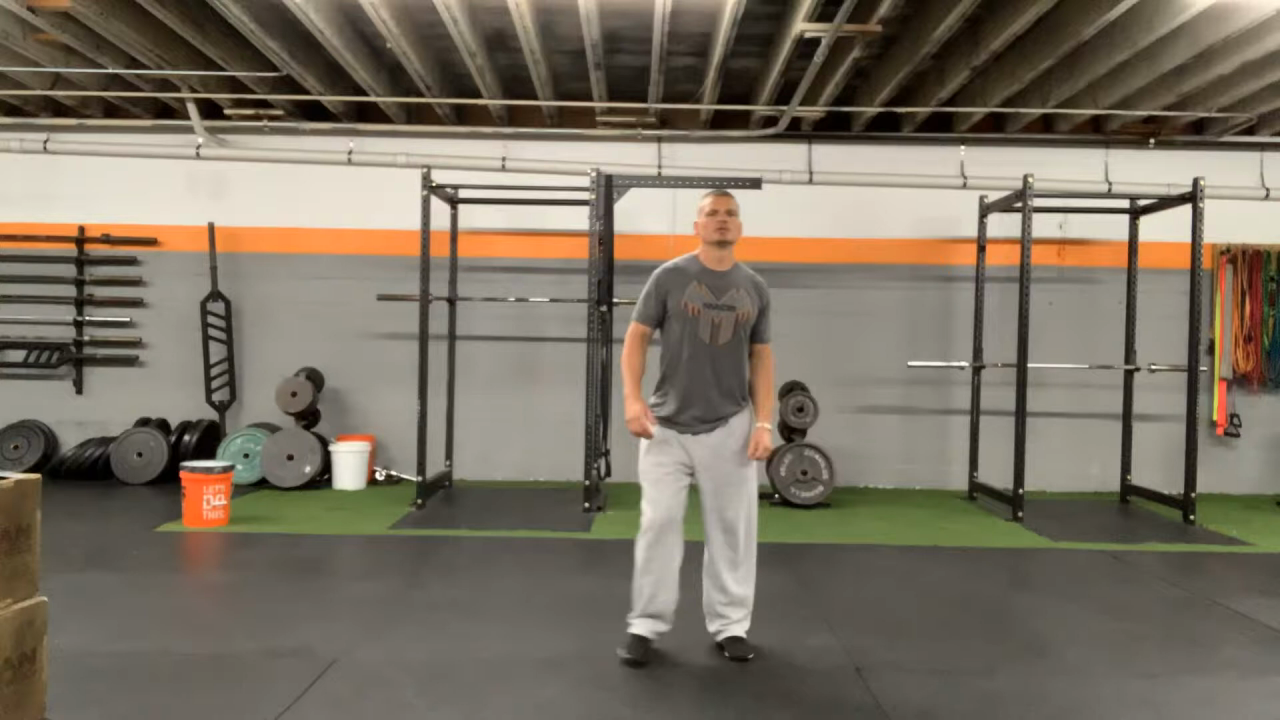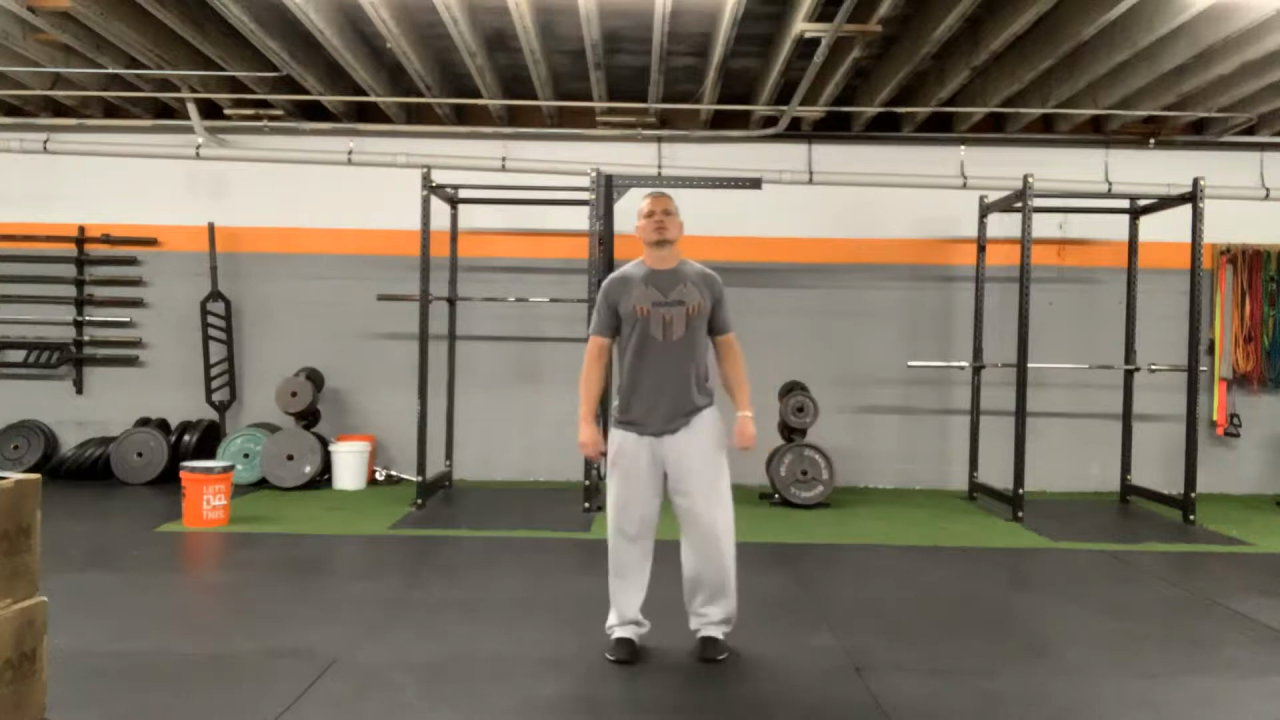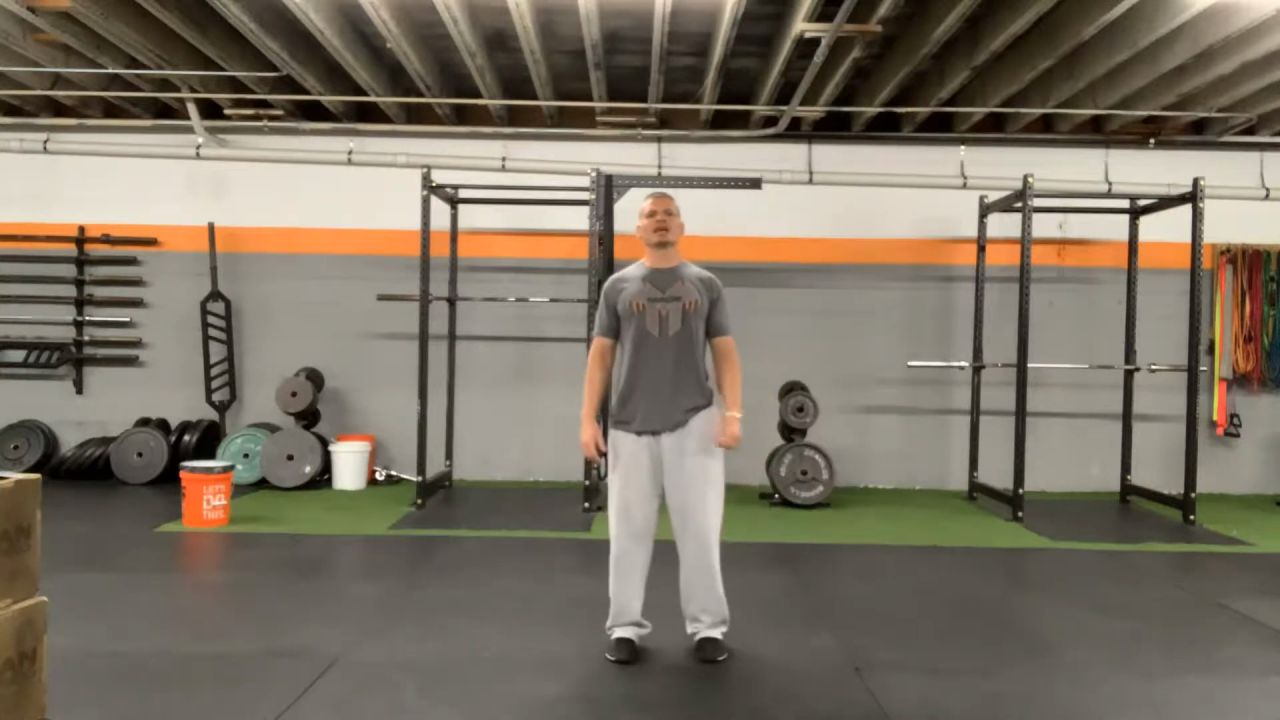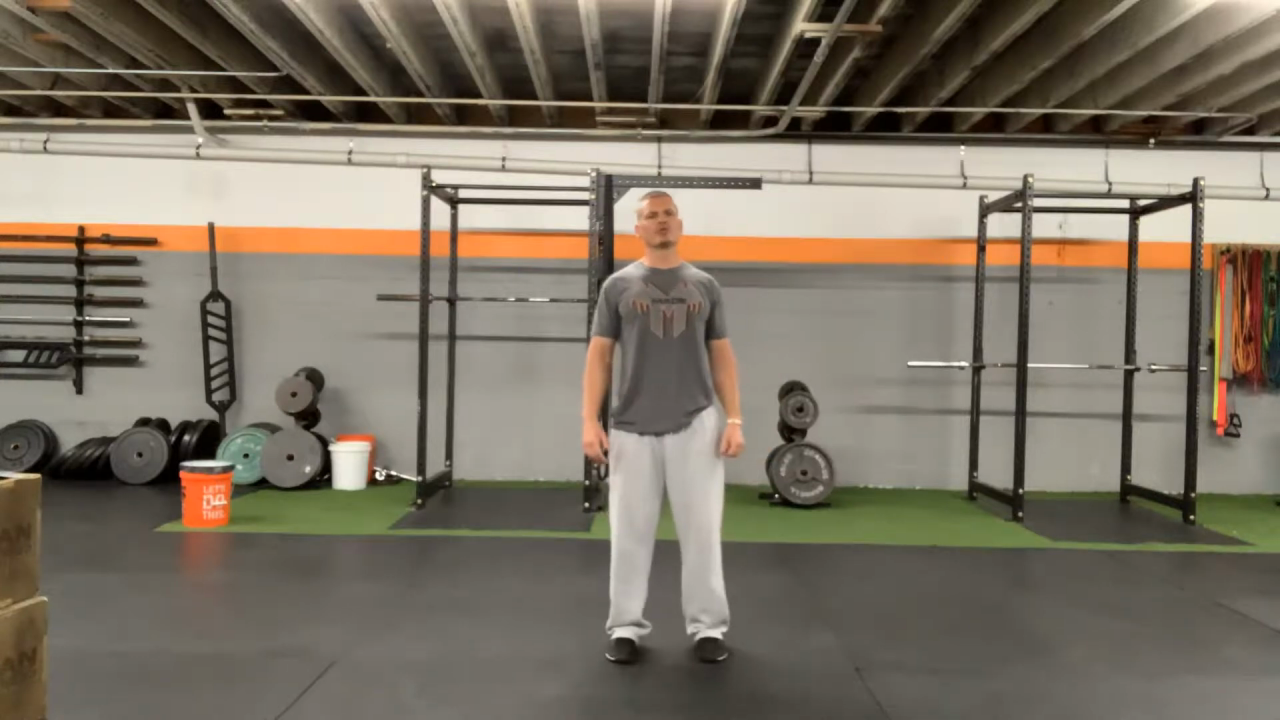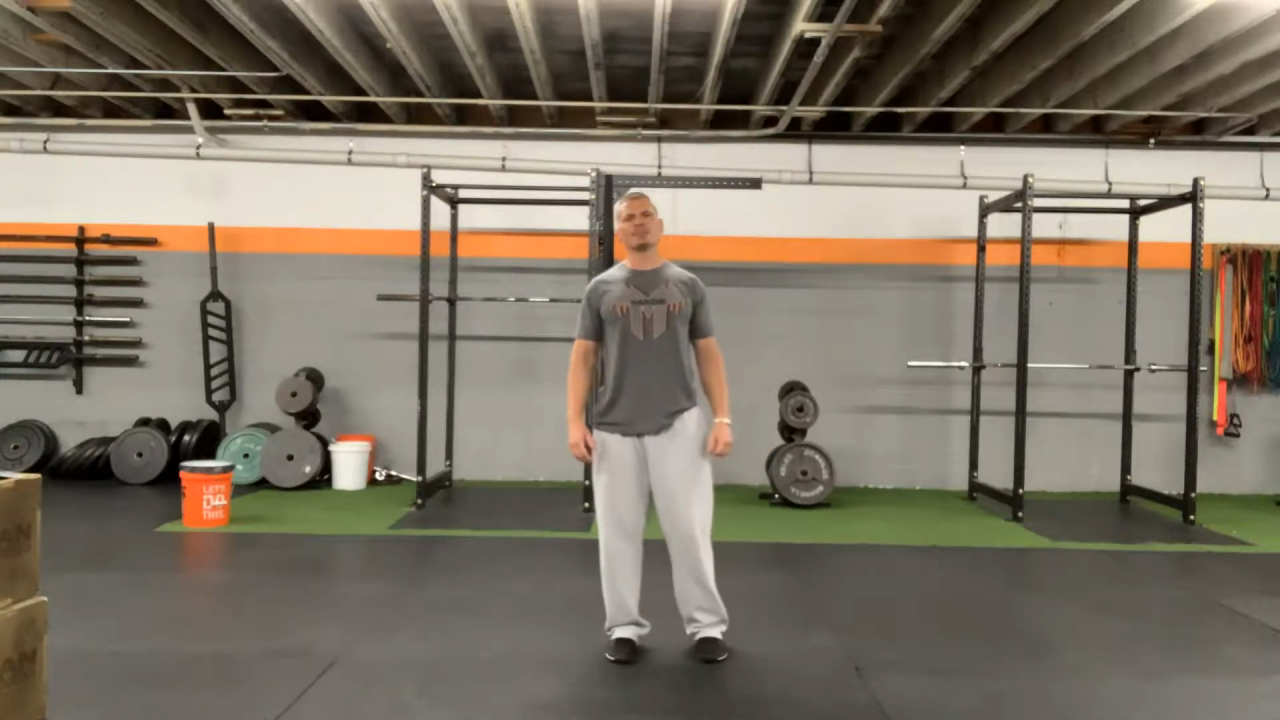
dt=0.5s
person 1, frame 1
left shoulder: (755, 288)
right shoulder: (669, 277)
left elbow: (761, 359)
right elbow: (636, 339)
left wrist: (763, 423)
right wrist: (632, 398)
left hip: (729, 426)
right hip: (667, 425)
left knee: (732, 528)
right knee: (659, 523)
left ankle: (730, 624)
right ankle: (644, 625)
person 1, frame 2
left shoulder: (706, 282)
right shoulder: (618, 284)
left elbow: (727, 348)
right elbow: (597, 353)
left wrist: (744, 411)
right wrist: (586, 420)
left hip: (695, 423)
right hip: (632, 428)
left knee: (711, 527)
right knee: (629, 530)
left ankle: (711, 623)
right ankle: (625, 625)
person 1, frame 3
left shoulder: (706, 284)
right shoulder: (618, 285)
left elbow: (725, 353)
right elbow: (600, 355)
left wrist: (732, 412)
right wrist: (588, 419)
left hip: (694, 425)
right hip: (630, 428)
left knee: (699, 530)
right knee: (629, 531)
left ankle: (708, 626)
right ankle: (625, 626)
person 1, frame 4
left shoulder: (705, 286)
right shoulder: (618, 285)
left elbow: (721, 356)
right elbow: (599, 355)
left wrist: (734, 419)
right wrist: (590, 420)
left hip: (696, 425)
right hip: (633, 428)
left knee: (701, 530)
right knee: (630, 531)
left ankle: (708, 626)
right ankle: (625, 626)
person 1, frame 5
left shoulder: (688, 285)
right shoulder: (601, 288)
left elbow: (708, 355)
right elbow: (583, 357)
left wrist: (722, 418)
right wrist: (575, 421)
left hip: (679, 424)
right hip: (614, 429)
left knee: (689, 529)
right knee: (619, 531)
left ankle: (706, 625)
right ankle: (624, 626)
